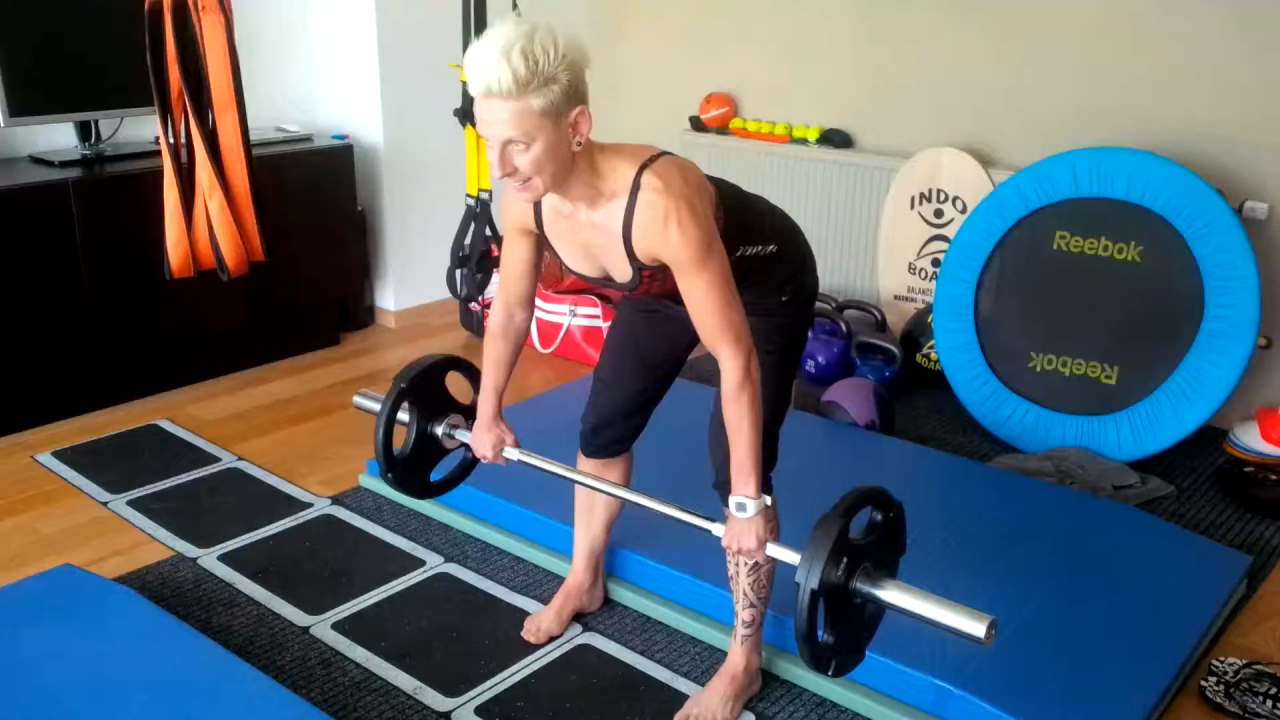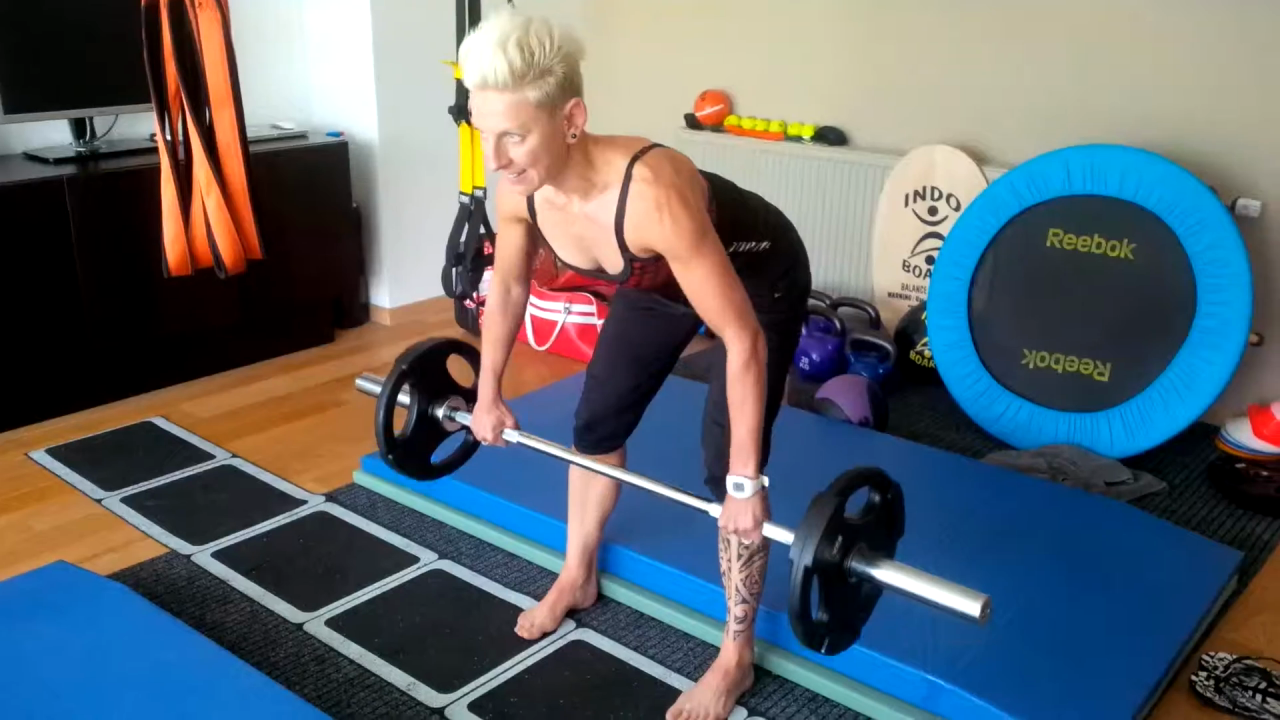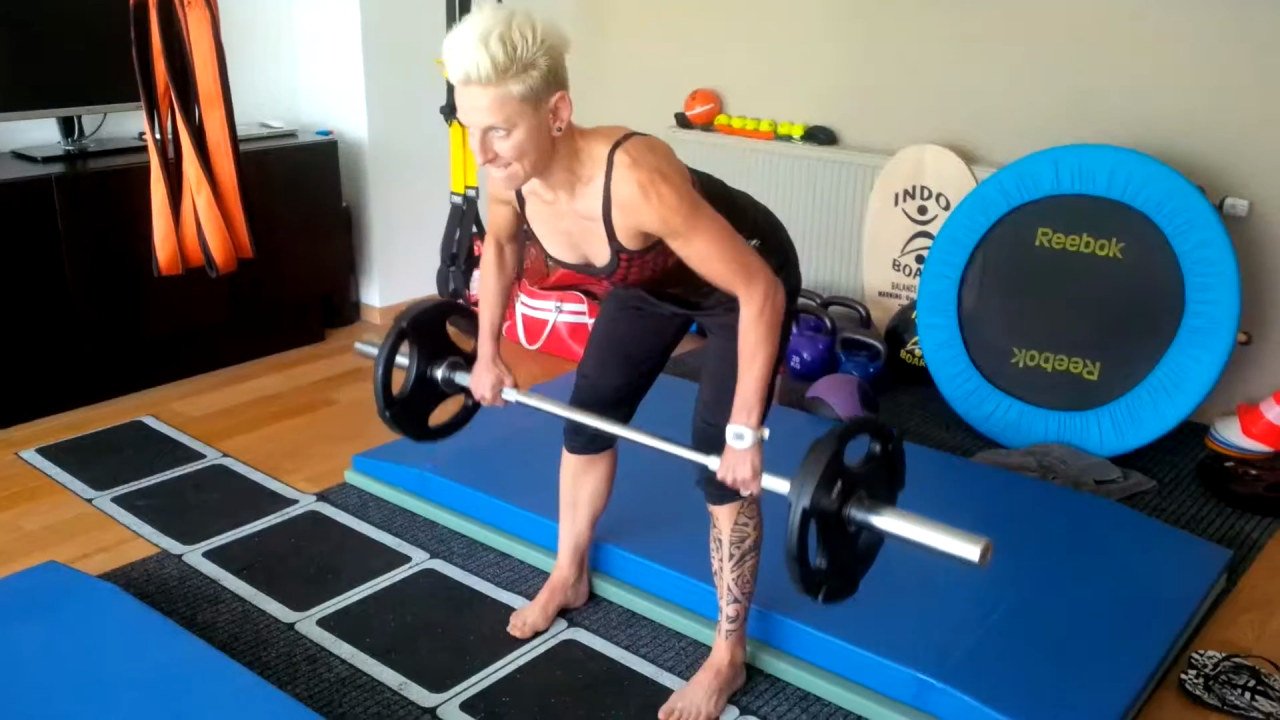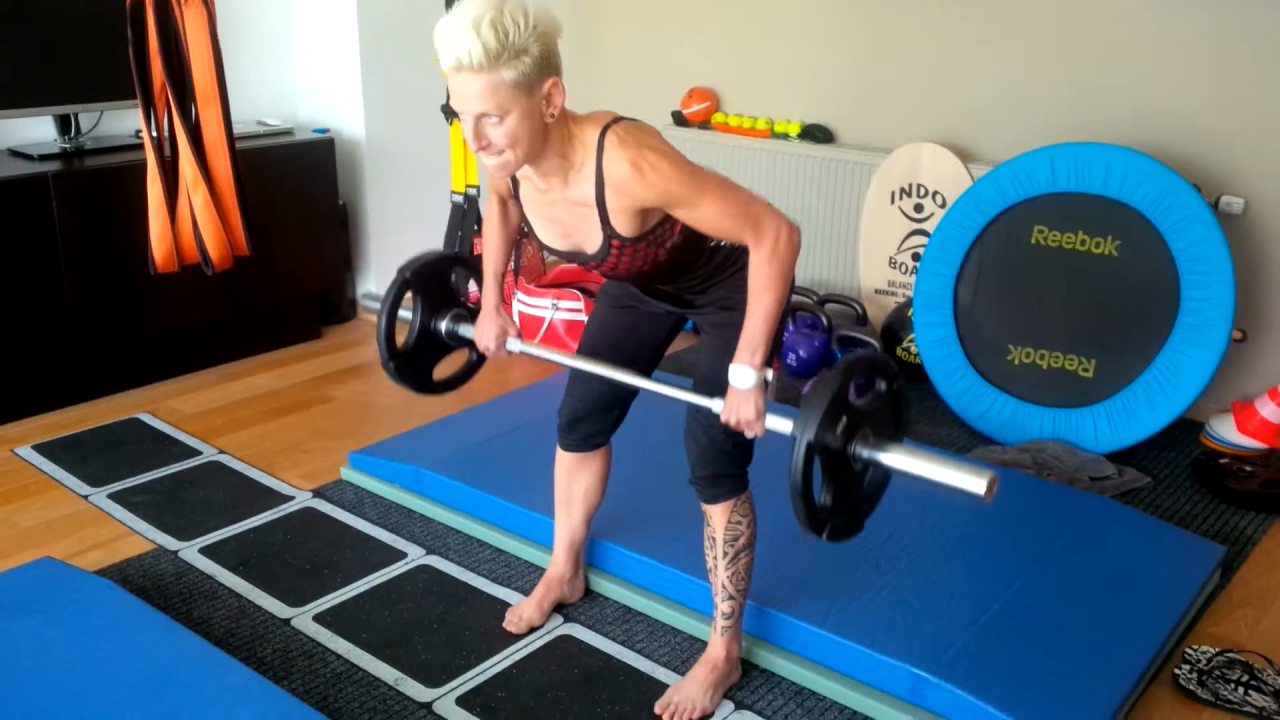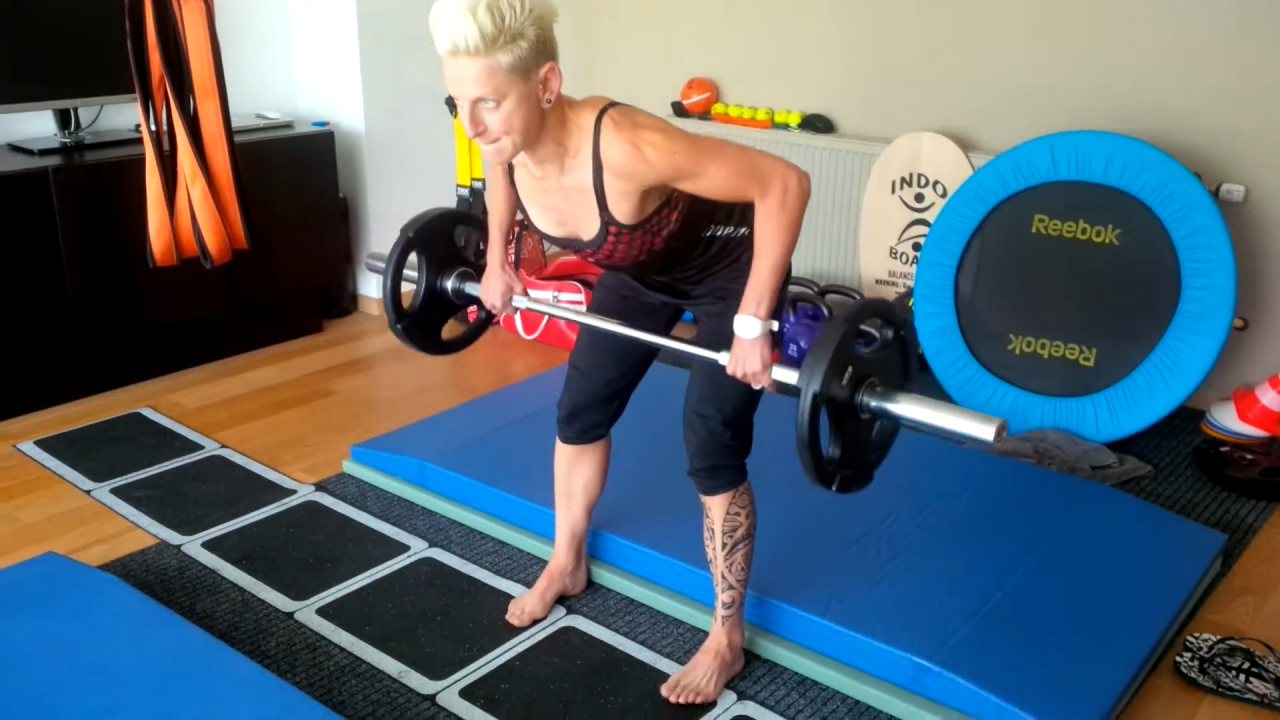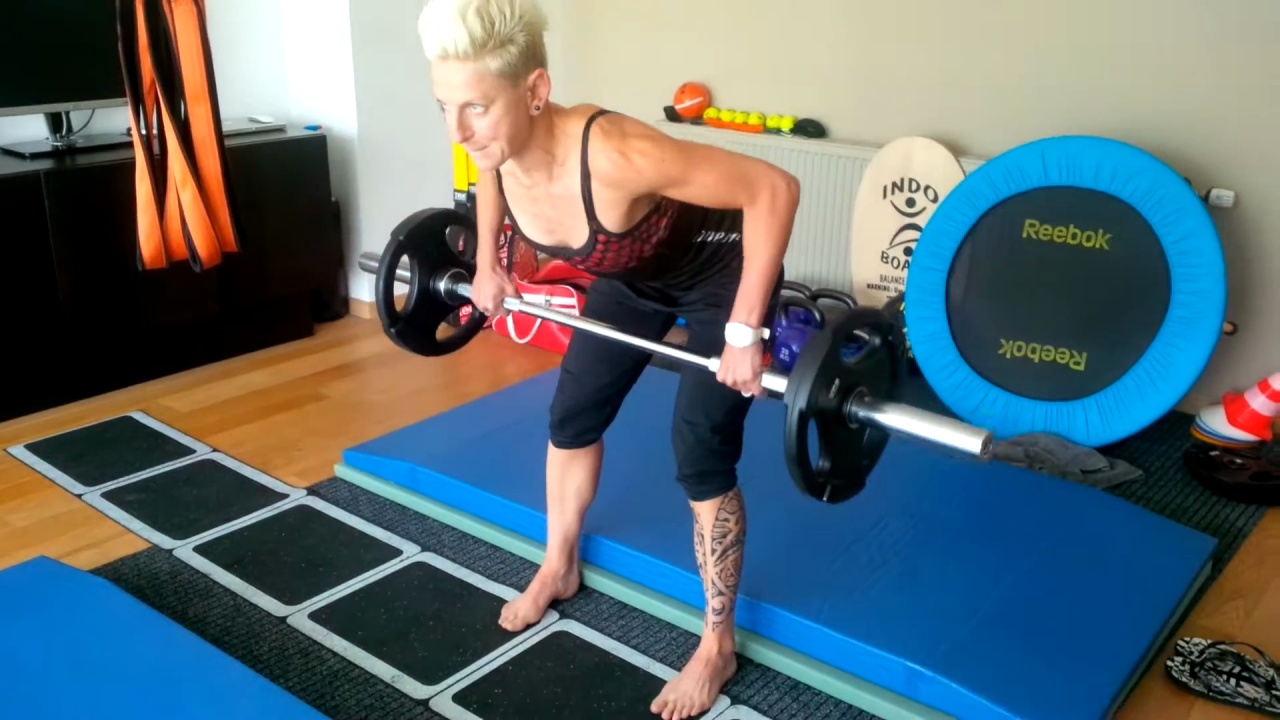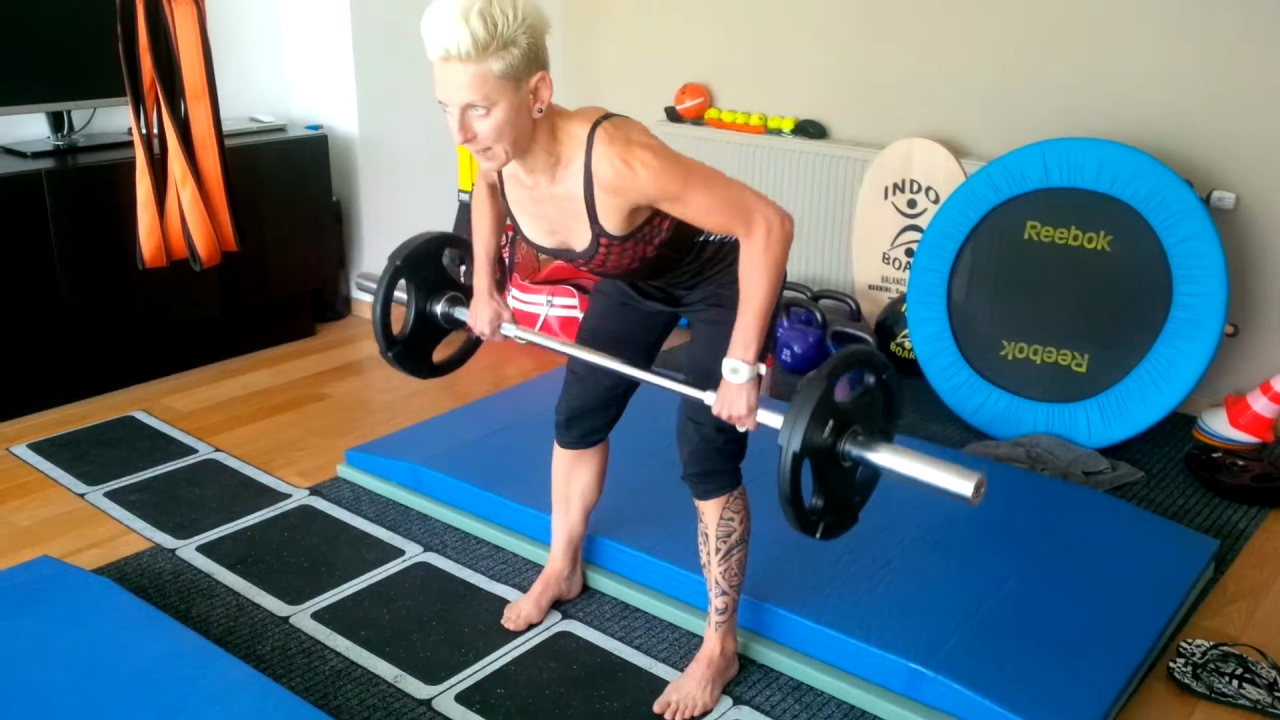
dt=0.2s
person 1, frame 1
left shoulder: (659, 203)
right shoulder: (526, 199)
left elbow: (736, 360)
right elbow: (510, 309)
left wrist: (746, 502)
right wrist: (487, 412)
left hip: (766, 282)
right hip: (664, 284)
left knee: (735, 465)
right knee: (601, 427)
left ankle: (743, 662)
right ankle: (584, 582)
person 1, frame 2
left shoulder: (652, 193)
right shoulder: (519, 189)
left elbow: (743, 341)
right elbow: (507, 286)
left wrist: (747, 483)
right wrist: (488, 394)
left hip: (760, 275)
right hip: (660, 277)
left knee: (724, 459)
right knee: (595, 423)
left ankle: (736, 656)
right ankle: (578, 578)
person 1, frame 3
left shoulder: (635, 180)
right shoulder: (510, 176)
left elbow: (760, 291)
right elbow: (501, 249)
left wrist: (745, 433)
right wrist: (488, 352)
left hip: (742, 282)
right hip: (651, 279)
left knee: (720, 463)
right knee: (585, 420)
left ankle: (728, 655)
right ankle: (569, 577)
person 1, frame 4
left shoulder: (626, 161)
right shoulder: (507, 158)
left elbow: (774, 236)
left wrist: (748, 374)
right wrist: (490, 301)
left hip: (729, 279)
right hip: (643, 279)
left knee: (713, 457)
right knee: (580, 418)
left ankle: (724, 650)
right ankle: (565, 572)
person 1, frame 5
left shoulder: (624, 144)
right shoulder: (504, 139)
left elbow: (785, 184)
left wrist: (753, 324)
right wrist: (496, 258)
left hip: (729, 264)
right hip: (639, 269)
left knee: (711, 448)
right knee: (579, 411)
left ankle: (725, 638)
right ankle: (567, 564)
person 1, frame 6
left shoulder: (612, 153)
right shoulder: (495, 146)
left elbow: (774, 190)
left wrist: (743, 331)
right wrist: (488, 260)
left hip: (719, 270)
right hip: (631, 273)
left knee: (700, 453)
right knee: (571, 415)
left ankle: (717, 645)
right ankle: (558, 569)
person 1, frame 7
left shoulder: (615, 157)
right shoulder: (497, 153)
left elbow: (767, 227)
left wrist: (741, 367)
right wrist: (485, 286)
left hip: (721, 271)
right hip: (636, 272)
left knee: (707, 449)
right knee: (577, 414)
left ankle: (719, 645)
right ankle: (563, 569)
